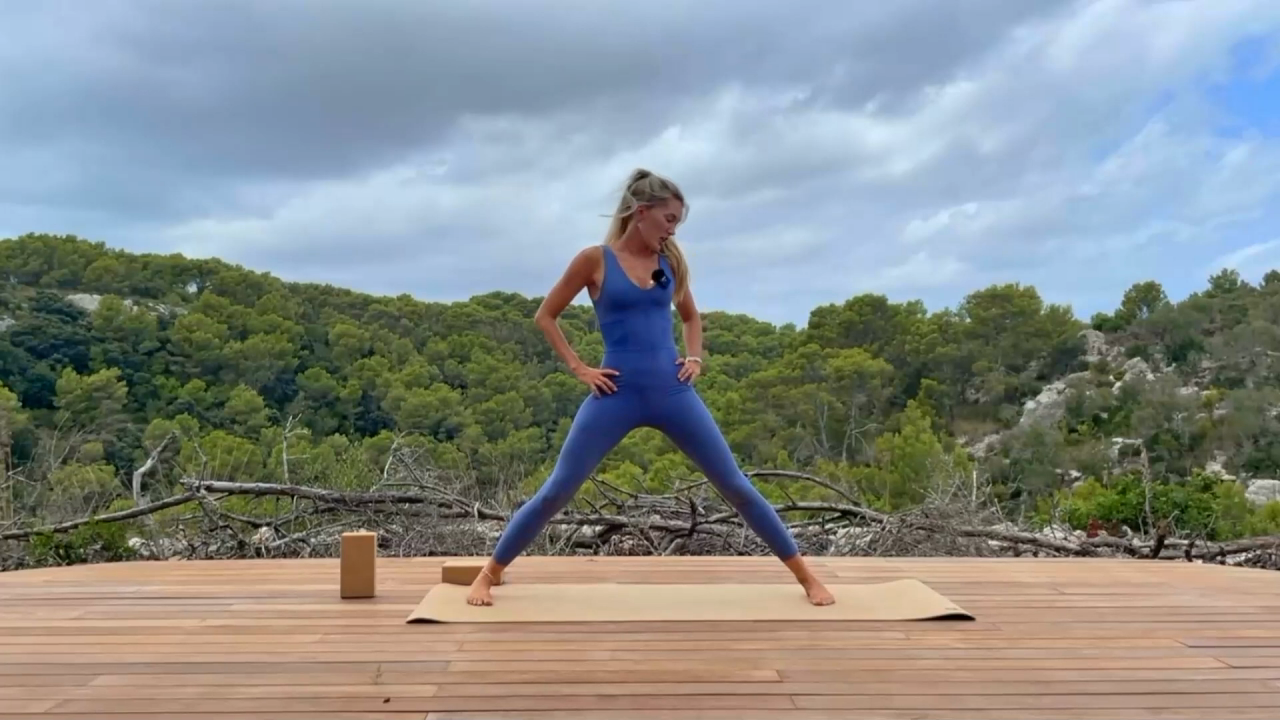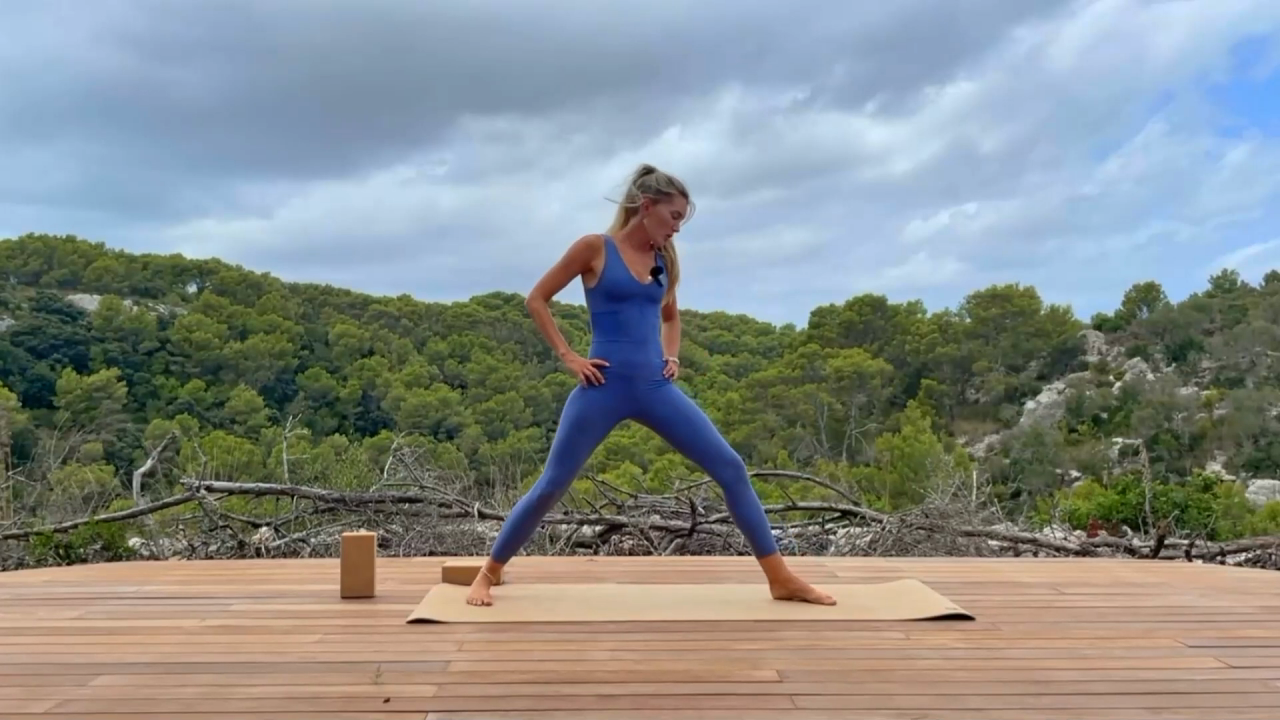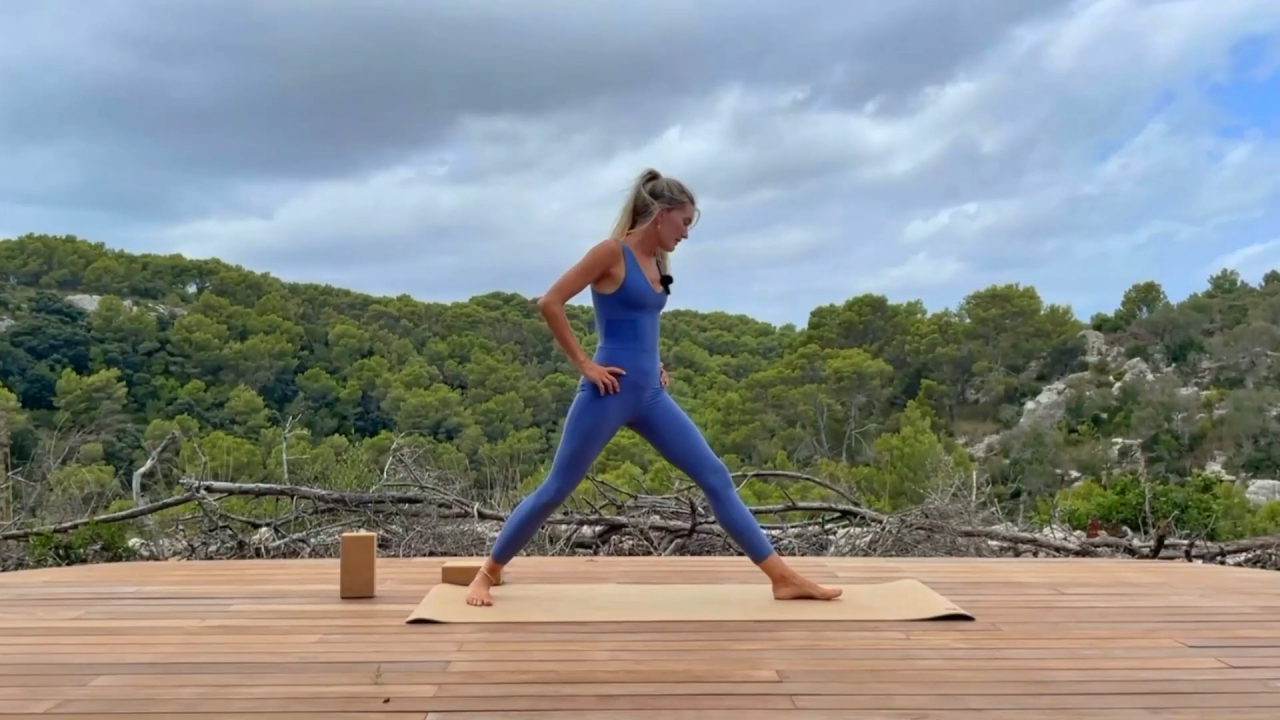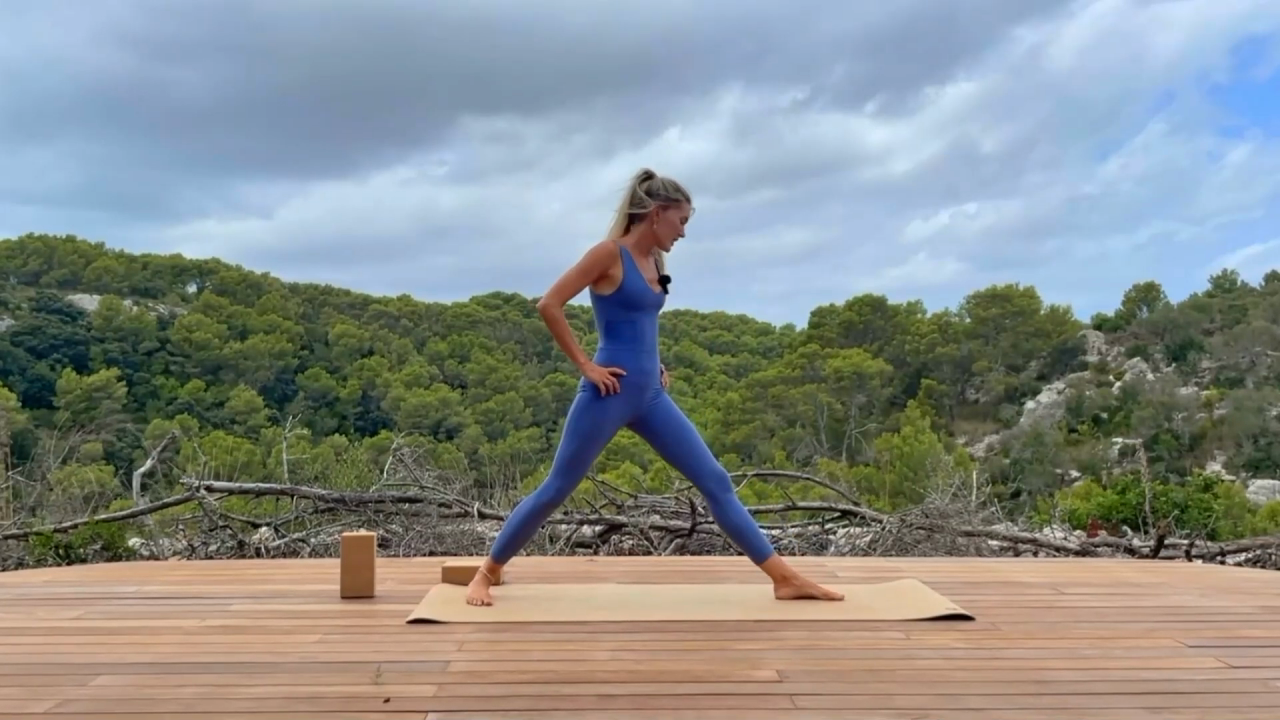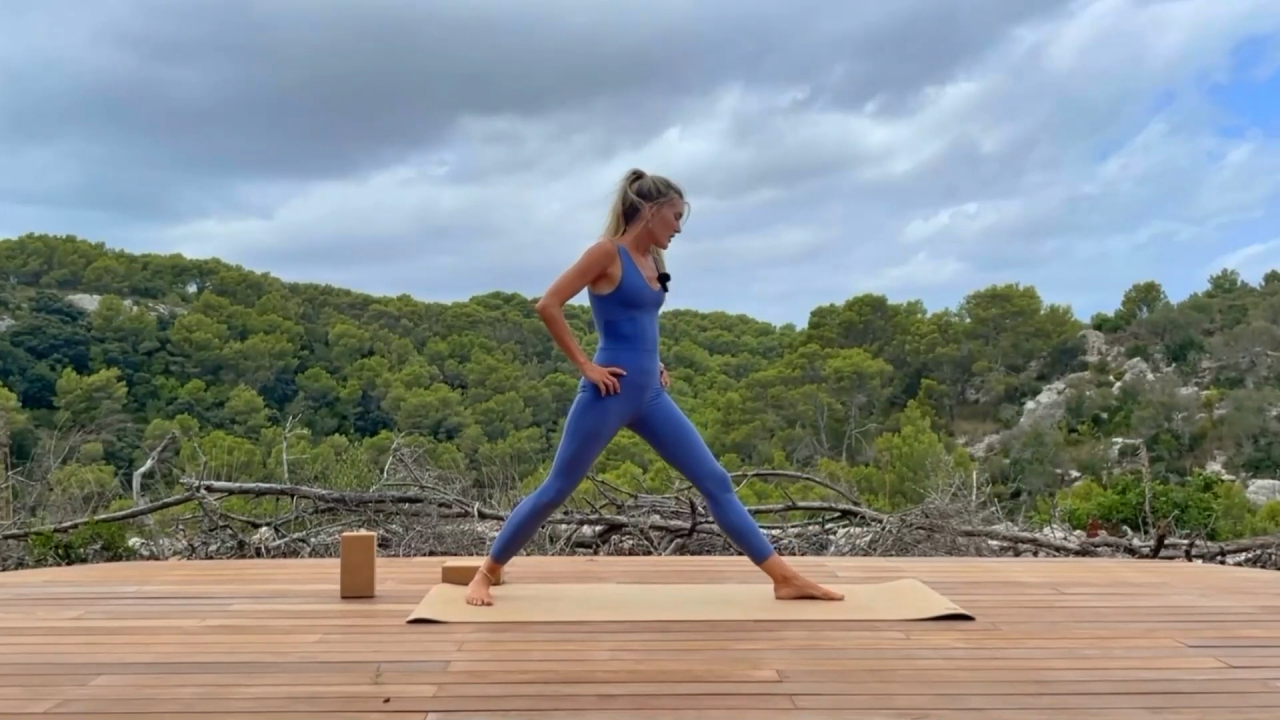
dt=0.5s
person 1, frame 1
left shoulder: (670, 260)
right shoulder: (595, 259)
left elbow: (690, 316)
right elbow: (545, 316)
left wrist: (694, 358)
right wrist: (579, 367)
left hip: (673, 392)
right hip: (616, 394)
left knee: (735, 486)
right knee: (555, 492)
left ankle: (805, 575)
right ankle: (489, 573)
person 1, frame 2
left shoulder: (664, 258)
right shoulder: (594, 247)
right elbow: (536, 299)
left wrist: (672, 356)
right wrist: (567, 357)
left hip: (655, 386)
right hip: (602, 385)
left knee: (730, 468)
right knee: (551, 486)
left ankle: (781, 579)
right ankle: (487, 574)
person 1, frame 3
left shoulder: (657, 262)
right shoulder: (611, 252)
right elbow: (549, 303)
right wrist: (584, 363)
left hip: (651, 393)
right hip: (609, 392)
left knee: (716, 478)
right knee: (556, 490)
left ankle: (783, 578)
right ankle: (487, 575)
person 1, frame 4
left shoulder: (654, 262)
right shoulder: (609, 253)
right elbow: (549, 305)
right wrist: (584, 364)
left hip: (651, 394)
right hip: (609, 393)
left knee: (715, 481)
right knee: (555, 490)
left ankle: (785, 579)
right ankle: (484, 575)
person 1, frame 5
left shoulder: (652, 260)
right shoulder: (607, 251)
right elbow: (548, 305)
right wrist: (585, 365)
left hip: (651, 394)
right hip: (609, 393)
left knee: (716, 482)
right knee: (556, 490)
left ankle: (784, 578)
right ankle: (484, 574)
